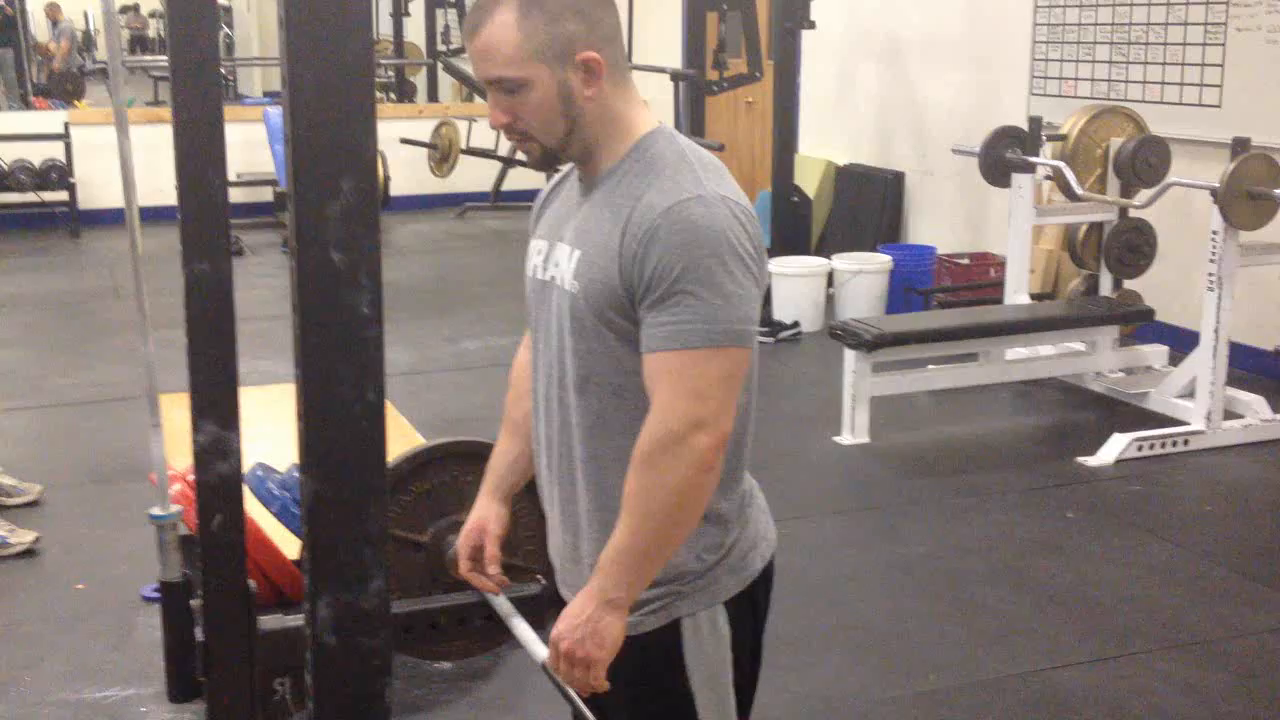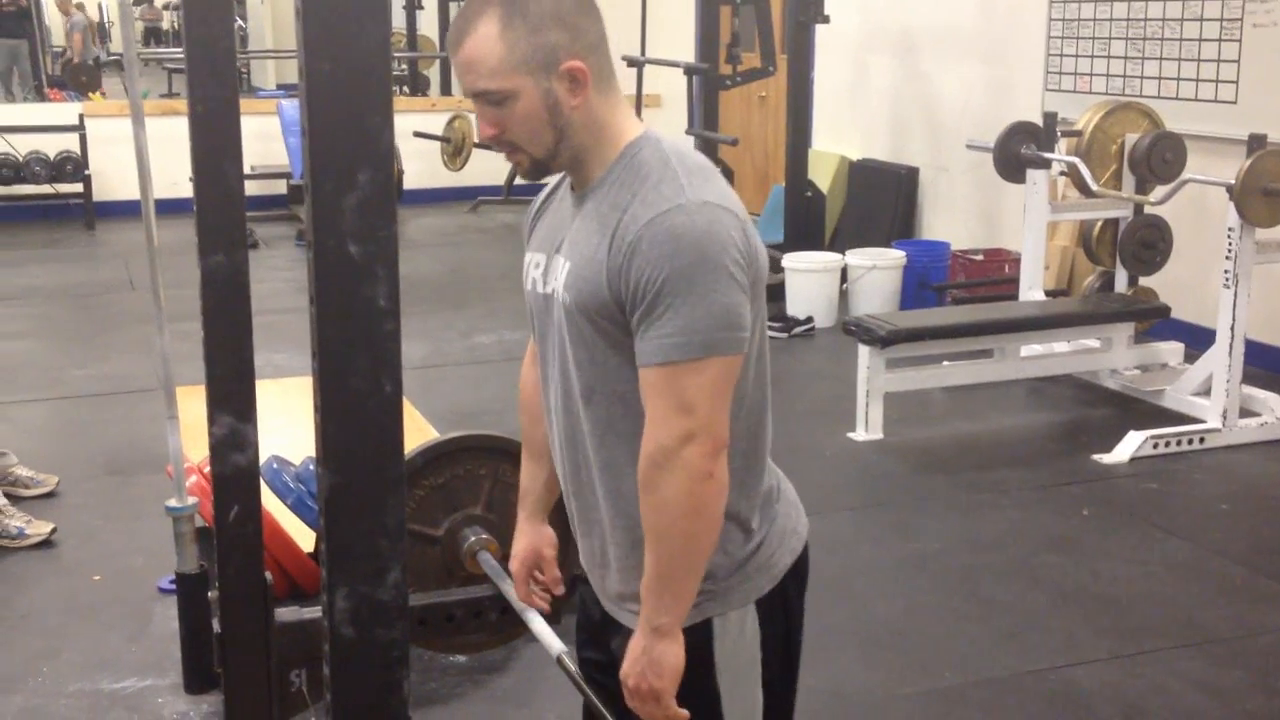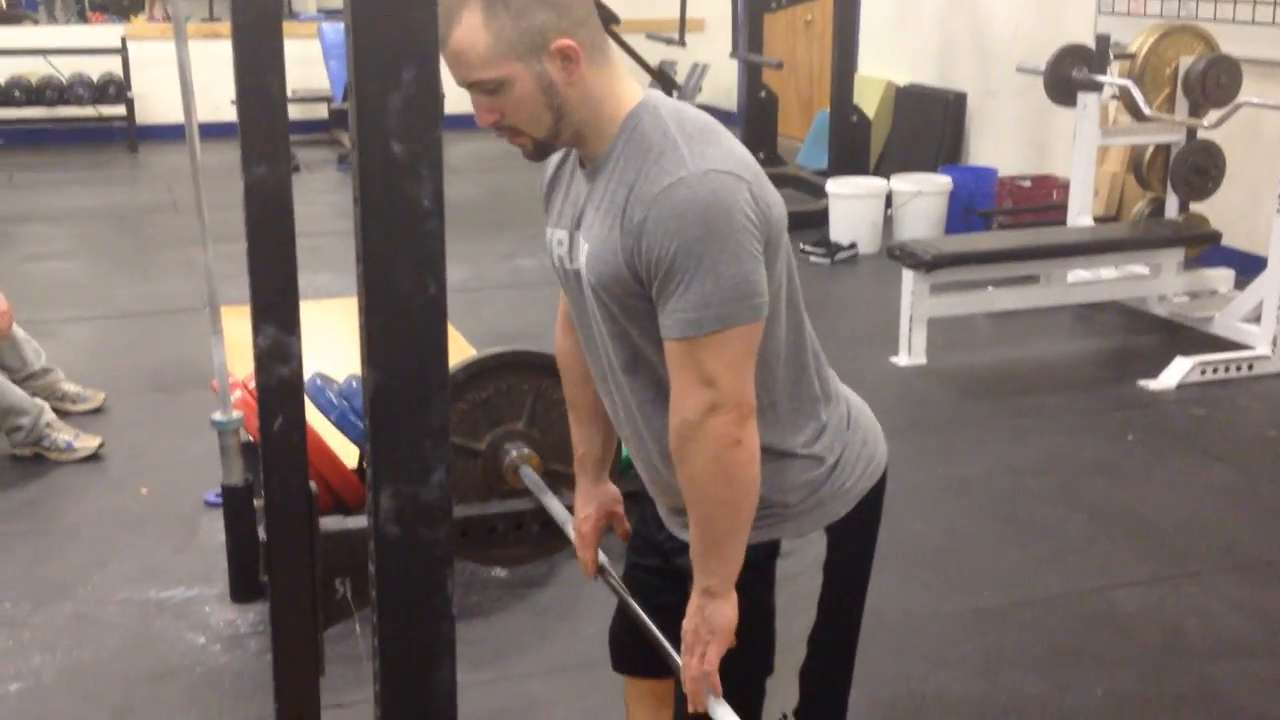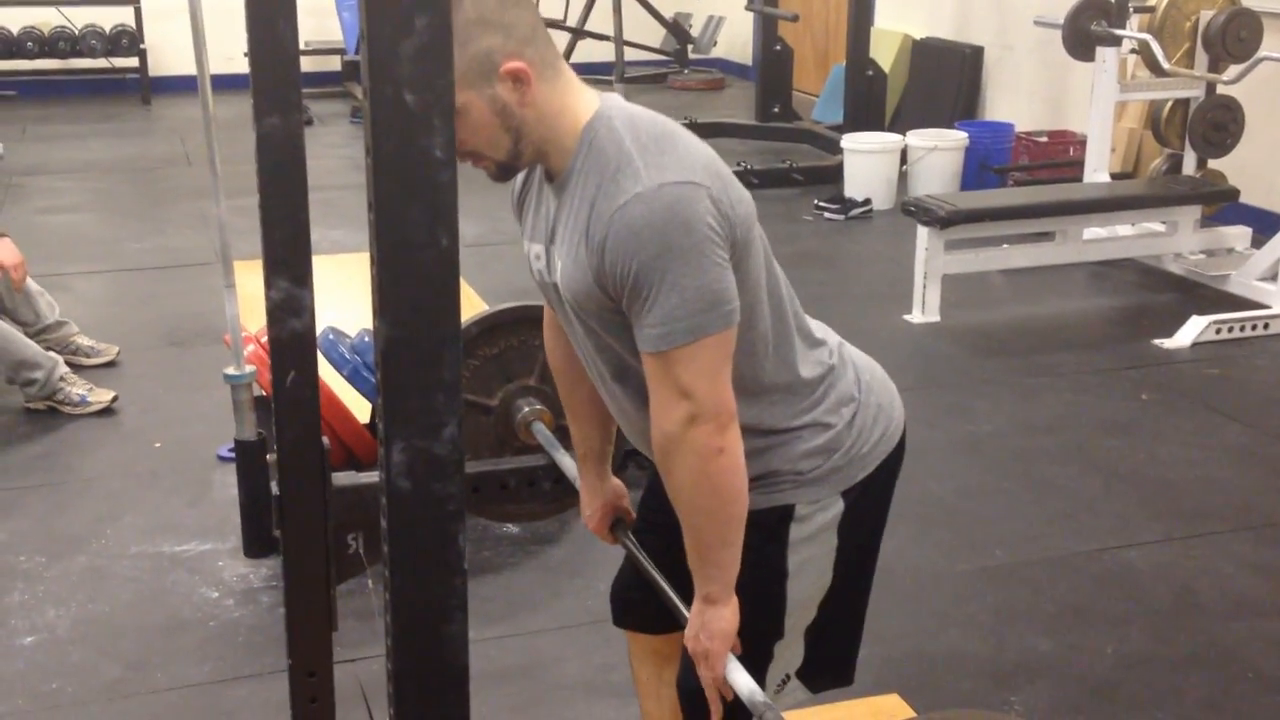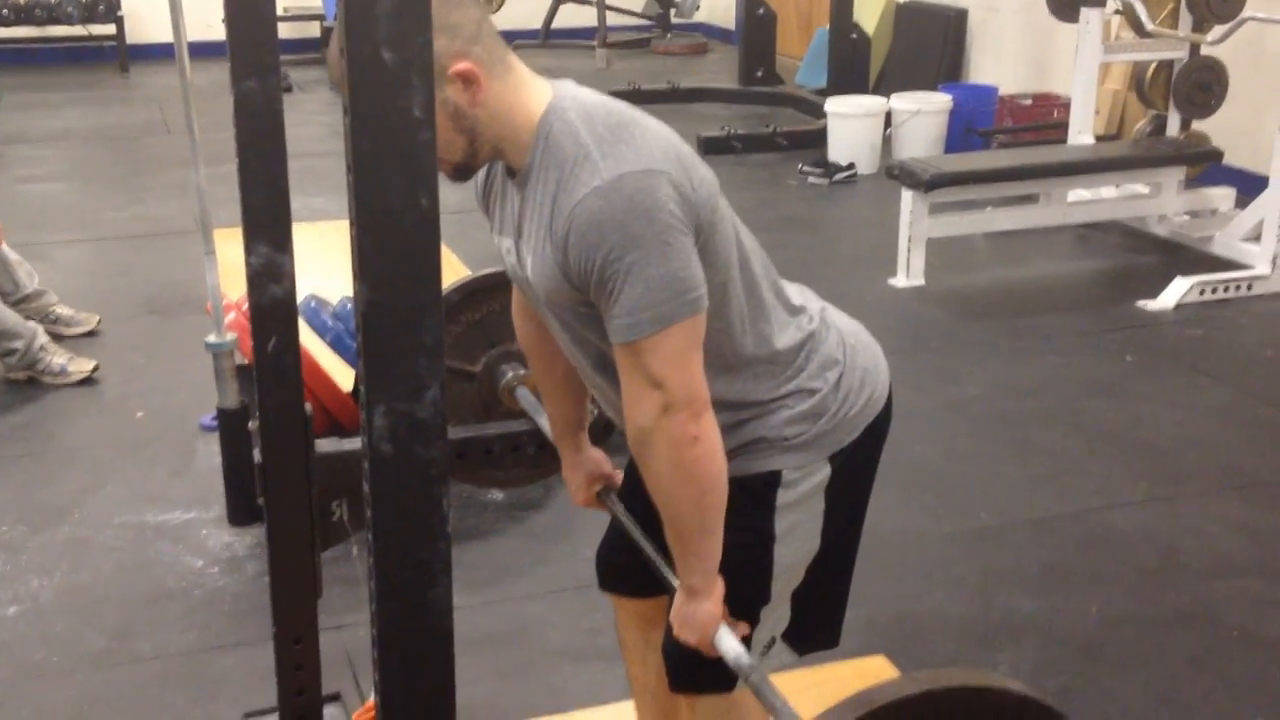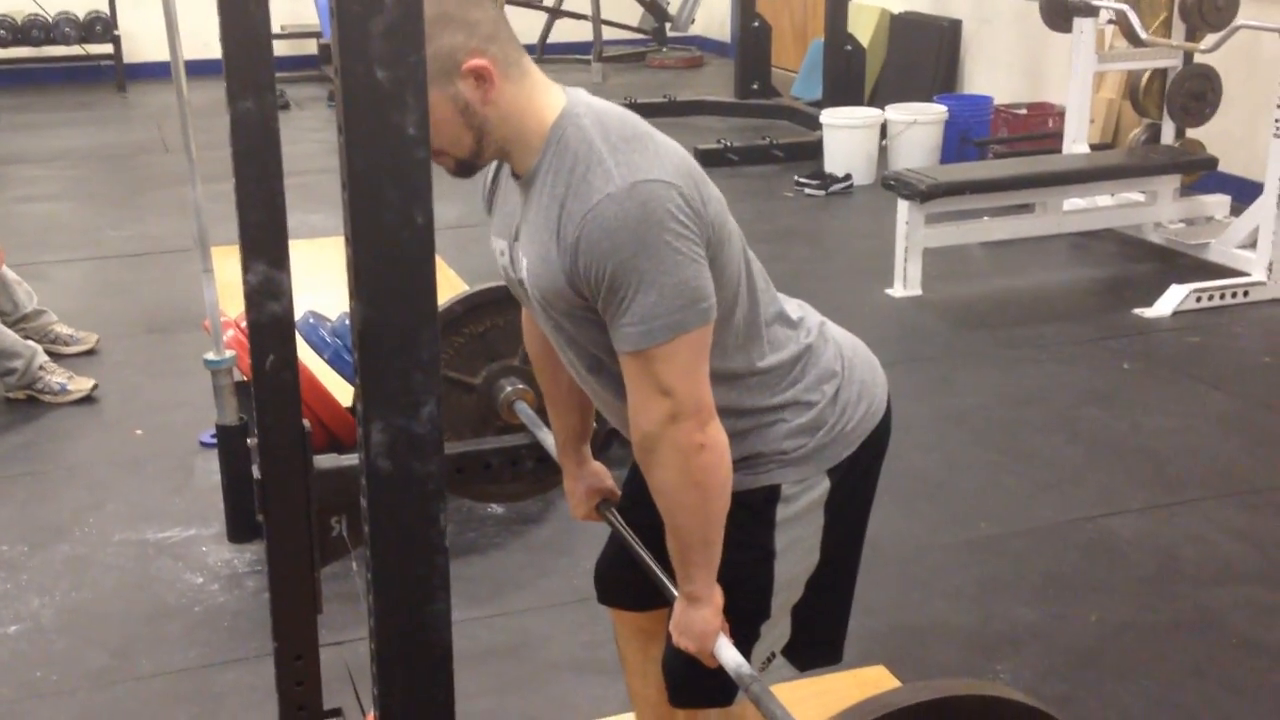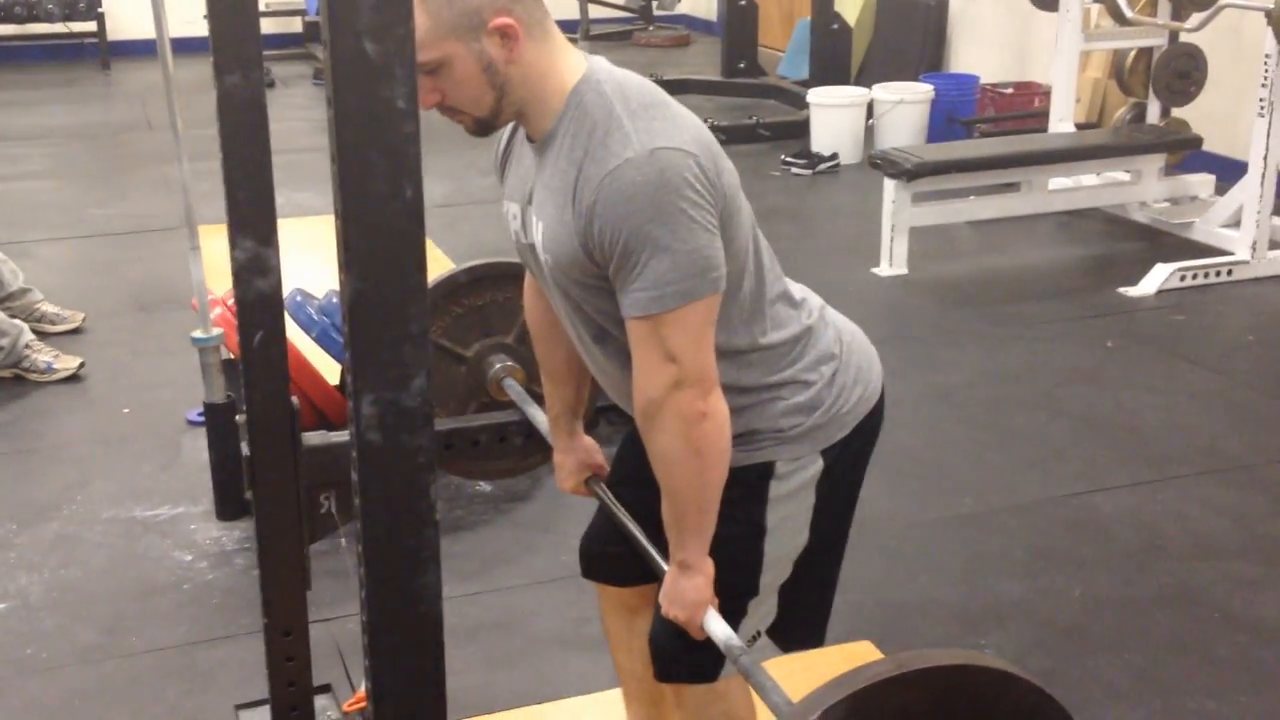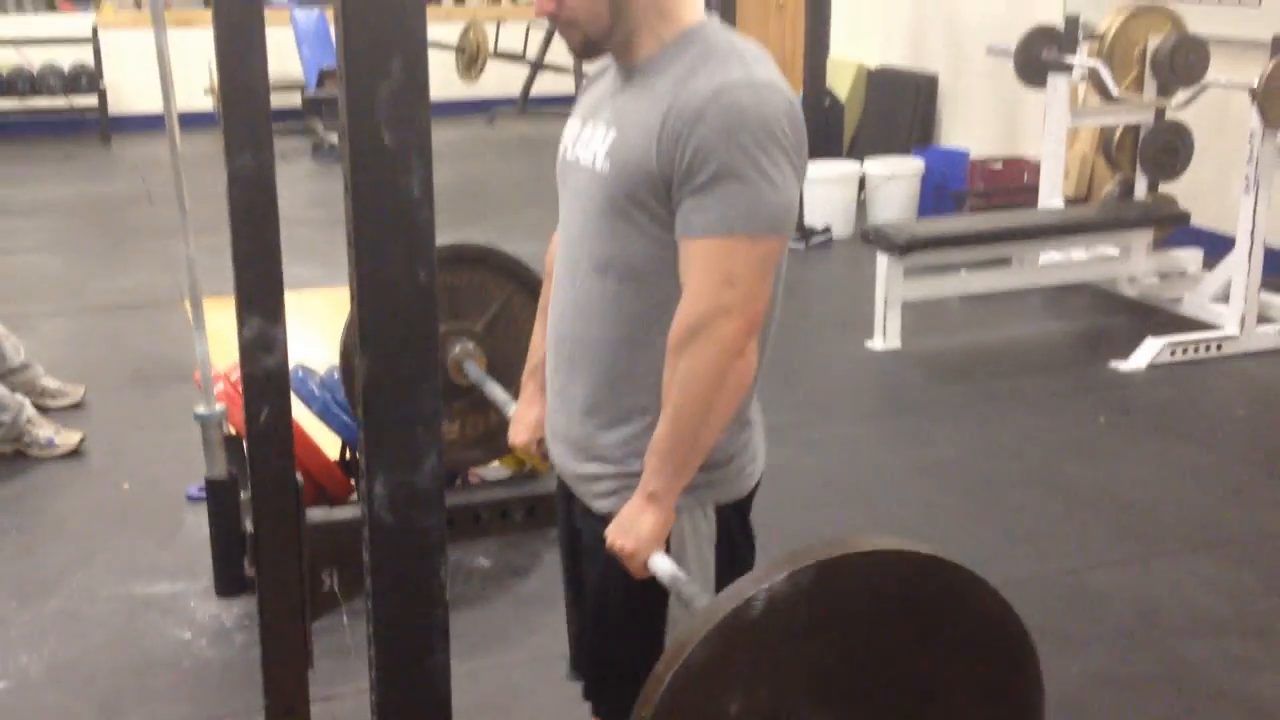
dt=0.7s
person 1, frame 1
left shoulder: (688, 214)
right shoulder: (566, 191)
left elbow: (692, 433)
left wrist: (609, 599)
right wrist: (494, 492)
left hip: (676, 586)
right hip: (592, 560)
person 1, frame 2
left shoulder: (680, 222)
right shoulder: (560, 199)
left elbow: (689, 446)
left wrist: (661, 627)
right wrist: (532, 514)
left hip: (713, 584)
person 1, frame 3
left shoulder: (690, 189)
right shoulder: (568, 163)
left elbow: (718, 415)
right elbow: (580, 326)
left wrist: (715, 590)
right wrist: (590, 479)
left hip: (794, 500)
right hip: (683, 489)
right knee: (643, 660)
person 1, frame 4
left shoulder: (652, 201)
right shoulder: (543, 164)
left elbow: (698, 424)
right elbow: (570, 328)
left wrist: (715, 596)
right wrist: (594, 473)
left hip: (816, 456)
right hip: (729, 447)
right knee: (648, 617)
person 1, frame 5
left shoulder: (610, 191)
right shoulder: (507, 154)
left elbow: (669, 409)
right elbow: (540, 310)
left wrist: (704, 584)
right wrist: (573, 449)
left hip: (800, 418)
right hip: (721, 412)
right knee: (635, 582)
person 1, frame 6
left shoulder: (621, 201)
right shoulder: (514, 161)
left elbow: (677, 422)
right elbow: (550, 322)
left wrist: (701, 590)
right wrist: (574, 460)
left hip: (802, 434)
right hip: (724, 423)
right knee: (633, 597)
person 1, frame 7
left shoulder: (638, 167)
right shoulder: (528, 128)
left elbow: (683, 394)
right elbow: (551, 291)
left wrist: (692, 560)
right wrist: (566, 431)
left hip: (794, 416)
right hip: (709, 405)
left knee: (692, 656)
right knee: (617, 570)
person 1, frame 8
left shoulder: (730, 100)
right shoulder: (612, 80)
left elbow: (722, 323)
left wrist: (658, 499)
right wrist: (535, 387)
left hip: (671, 481)
right hip: (593, 461)
